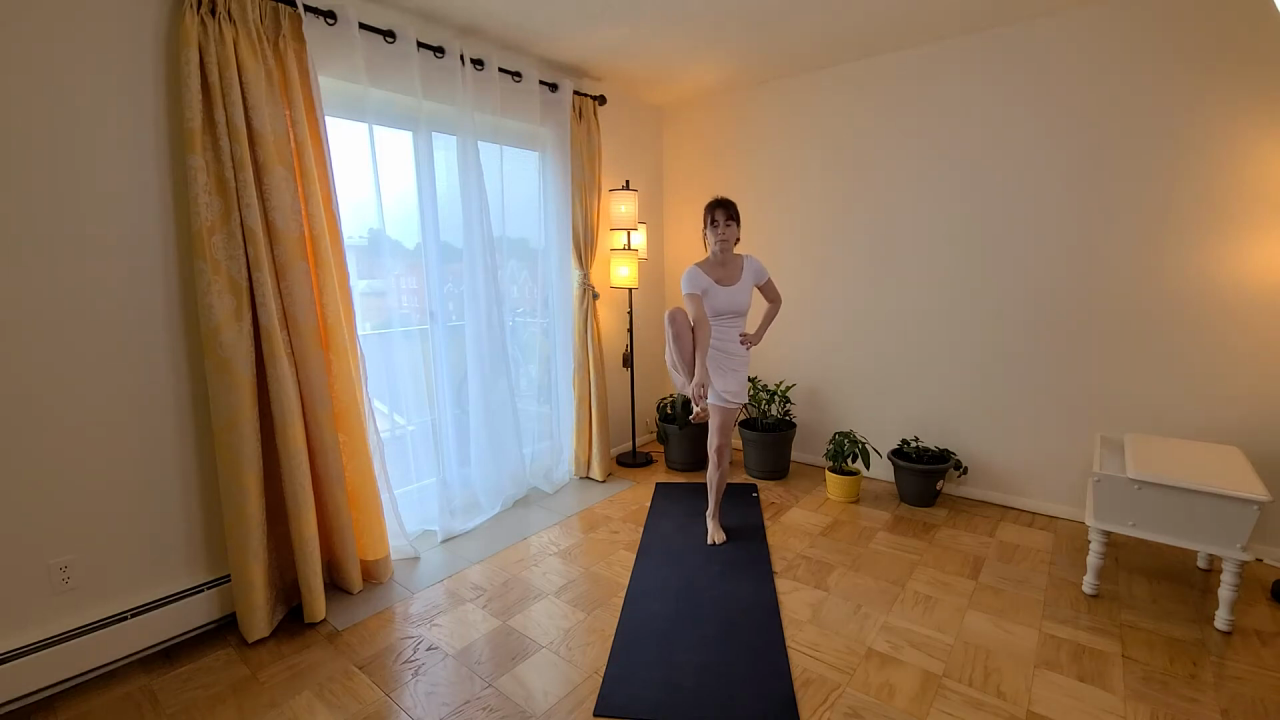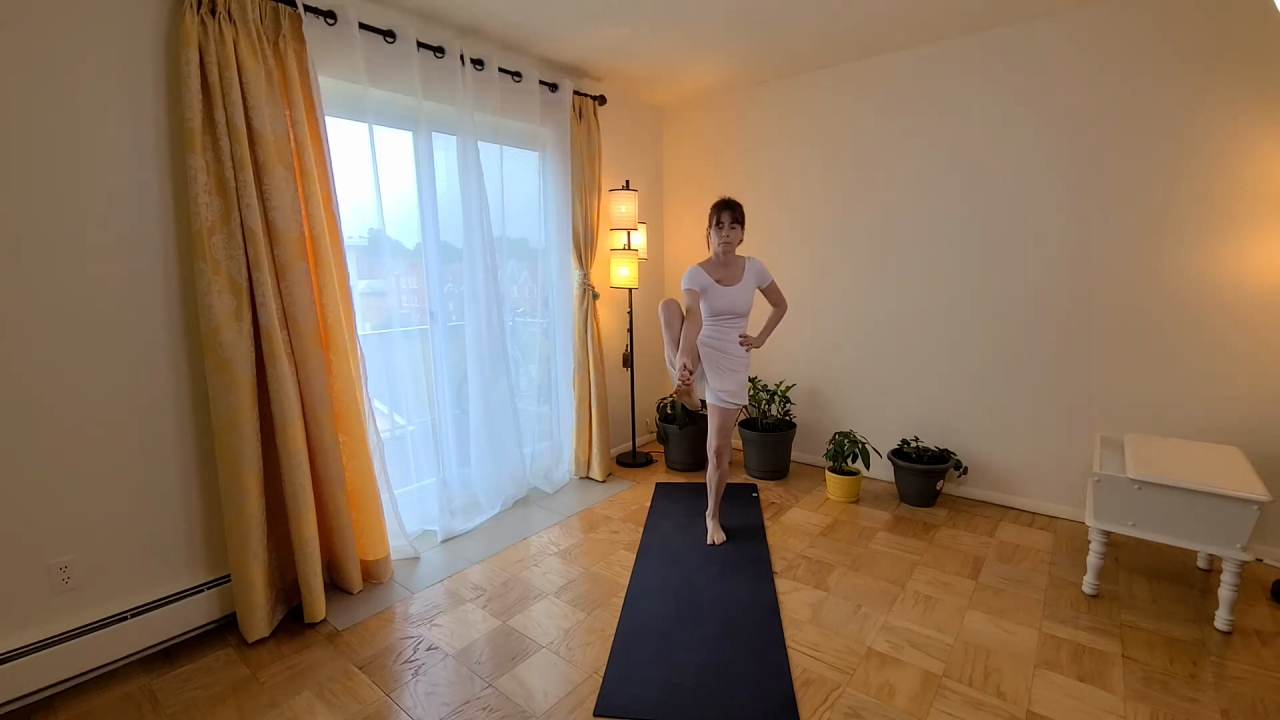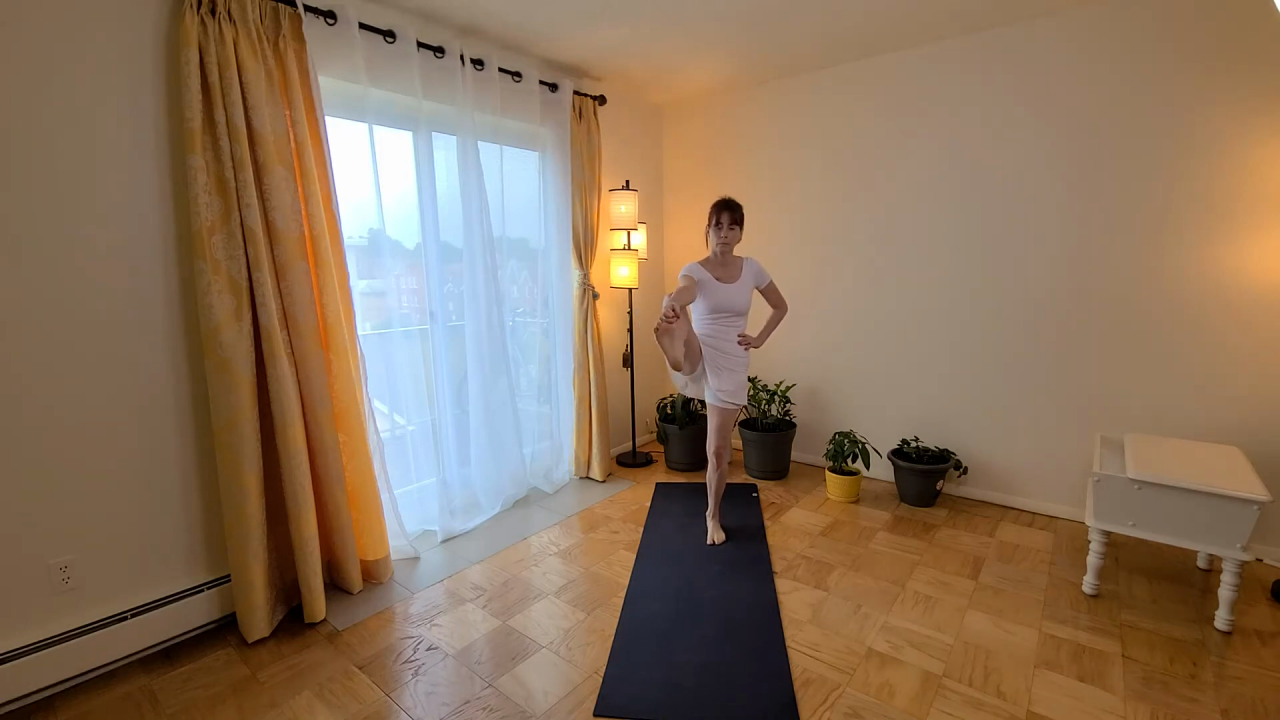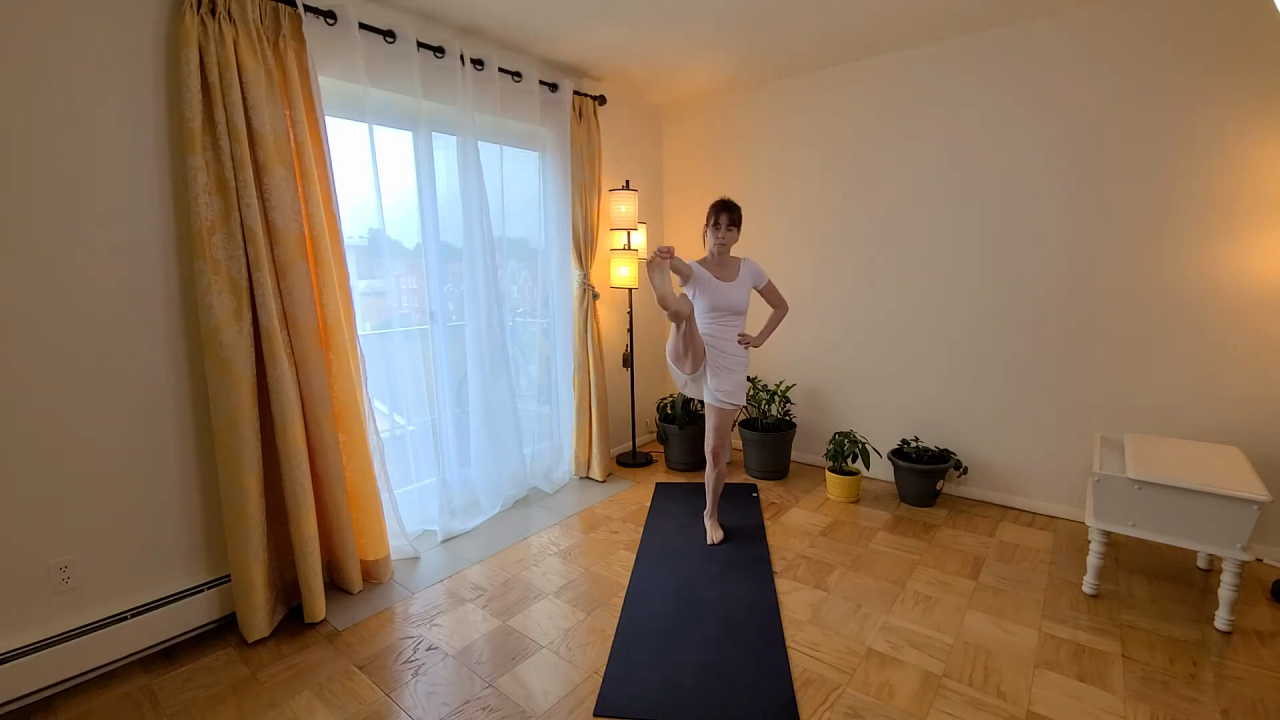
dt=0.5s
person 1, frame 1
left shoulder: (751, 266)
right shoulder: (693, 275)
left elbow: (775, 300)
right elbow: (701, 322)
left wrist: (758, 336)
right wrist: (700, 370)
left hip: (731, 364)
right hip: (694, 359)
left knee: (720, 447)
right knee: (675, 316)
left ankle: (713, 515)
right ankle: (696, 396)
person 1, frame 2
left shoulder: (754, 268)
right shoulder: (695, 274)
left elbow: (780, 305)
right elbow: (693, 317)
left wrist: (760, 339)
right wrist: (682, 357)
left hip: (731, 365)
right hip: (697, 356)
left knee: (719, 448)
right knee: (669, 306)
left ankle: (712, 516)
right ankle: (685, 383)
person 1, frame 3
left shoulder: (751, 269)
right shoulder: (694, 271)
left elbow: (781, 307)
right elbow: (684, 293)
left wrist: (759, 339)
right wrist: (672, 307)
left hip: (730, 365)
right hip: (695, 357)
left knee: (719, 448)
right knee: (670, 302)
left ankle: (713, 515)
right ankle: (674, 349)
person 1, frame 4
left shoulder: (749, 269)
right shoulder: (694, 271)
left elbow: (781, 306)
right elbow: (680, 269)
left wrist: (759, 339)
right wrist: (666, 259)
left hip: (730, 365)
right hip: (692, 358)
left knee: (717, 447)
right knee: (683, 304)
left ankle: (711, 514)
right ankle: (669, 299)
